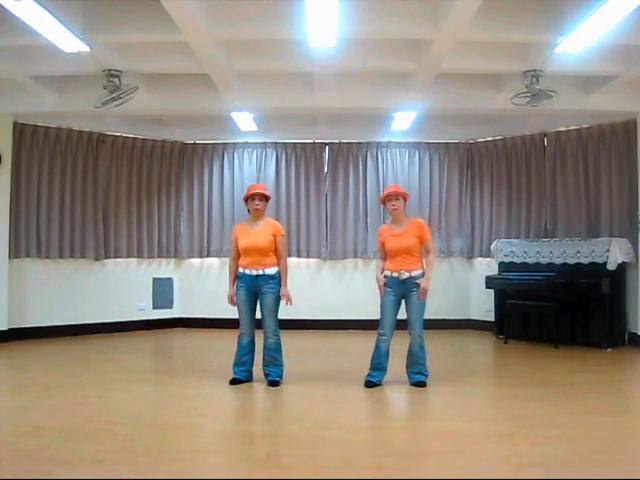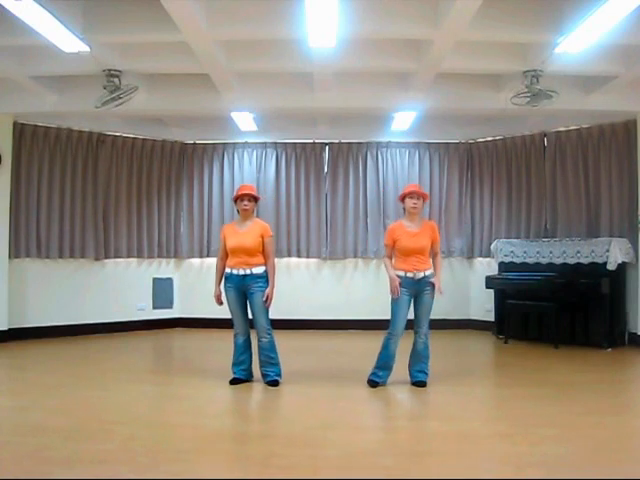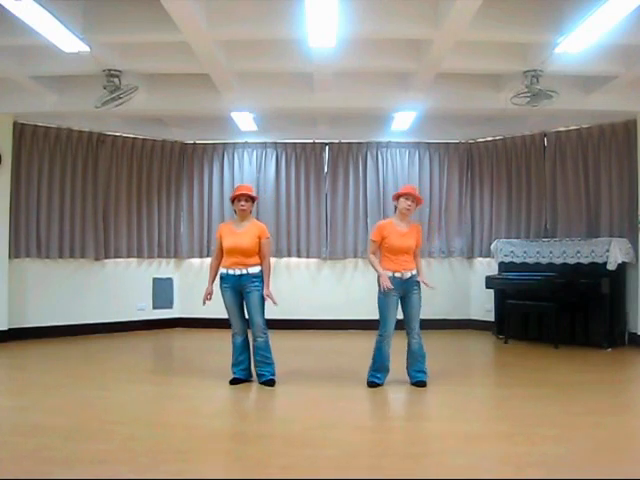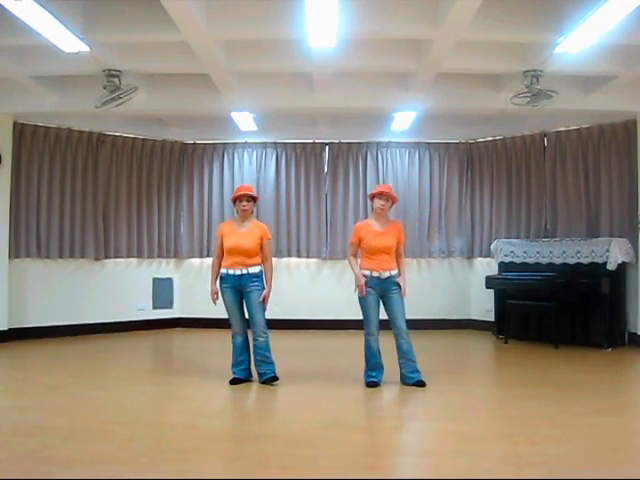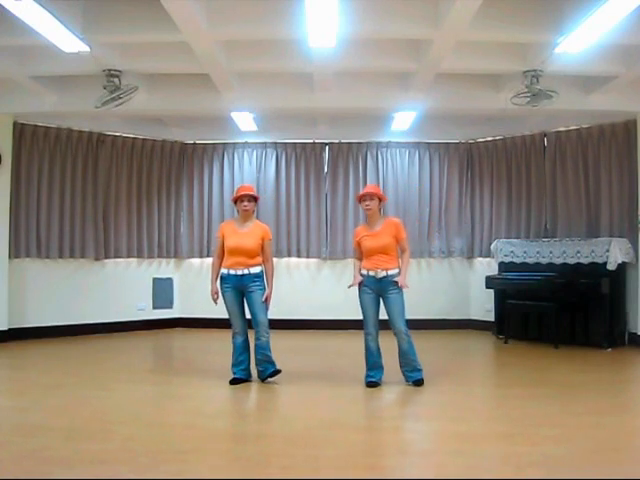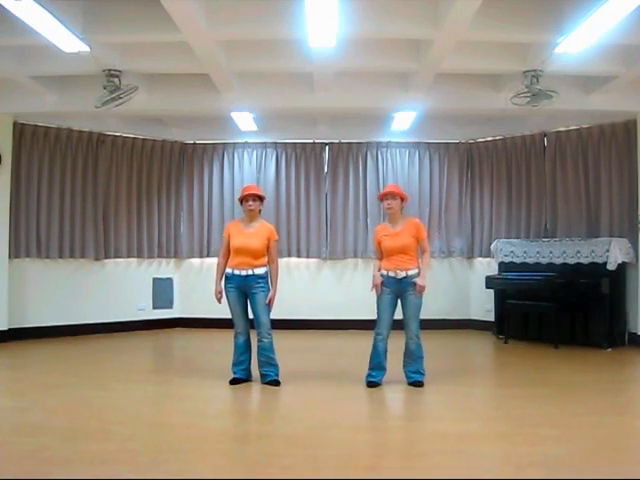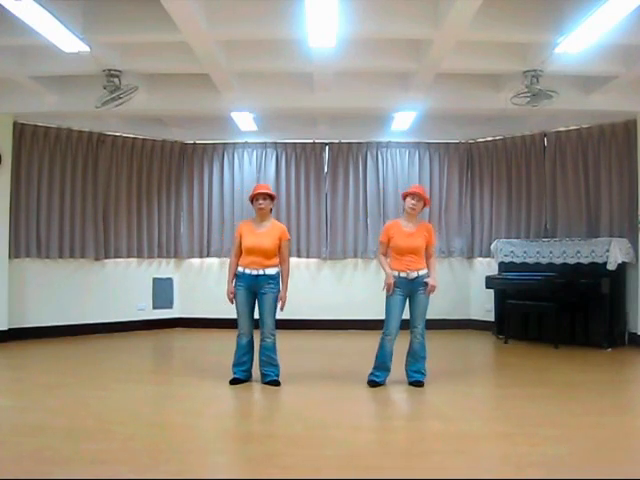
dt=0.5s
person 1, frame 1
left shoulder: (418, 225)
right shoulder: (383, 231)
left elbow: (430, 253)
left wrist: (427, 277)
right wrist: (379, 274)
left hip: (415, 281)
right hip: (391, 282)
left knee: (416, 331)
right knee: (384, 331)
left ankle: (417, 374)
right ankle: (376, 375)
person 1, frame 2
left shoulder: (431, 227)
right shoulder: (394, 228)
left elbow: (436, 255)
right elbow: (387, 257)
left wrist: (437, 277)
right wrist: (391, 275)
left hip: (425, 281)
right hip: (403, 282)
left knee: (422, 331)
right knee: (396, 330)
left ankle: (419, 374)
right ankle: (380, 374)
person 1, frame 3
left shoulder: (416, 229)
right shoulder: (382, 226)
right elbow: (372, 254)
left wrist: (421, 275)
right wrist: (381, 273)
left hip: (411, 281)
right hip: (390, 282)
left knee: (414, 330)
right knee: (386, 331)
left ankle: (417, 374)
right ankle: (377, 375)
person 1, frame 4
left shoulder: (397, 227)
right shoulder: (360, 227)
left elbow: (400, 256)
right elbow: (352, 255)
left wrist: (402, 277)
right wrist: (357, 274)
left hip: (391, 281)
right hip: (369, 281)
left knee: (401, 329)
right knee: (371, 331)
left ankle: (410, 374)
right ankle: (373, 375)
person 1, frame 5
left shoulder: (394, 224)
right shoulder: (359, 231)
left elbow: (405, 251)
left wrist: (403, 275)
right wrist: (356, 274)
left hip: (391, 280)
right hip: (368, 282)
left knee: (400, 328)
right knee: (370, 330)
left ankle: (413, 373)
right ankle: (373, 374)
person 1, frame 6
left shoulder: (415, 224)
right shoulder: (380, 230)
left elbow: (425, 252)
left wrist: (422, 276)
right wrist: (375, 274)
left hip: (410, 280)
right hip: (387, 281)
left knee: (412, 330)
right knee: (381, 330)
left ankle: (415, 374)
right ankle: (375, 374)
person 1, frame 7
left shoulder: (427, 228)
right shoulder: (391, 227)
left elbow: (430, 256)
right elbow: (381, 254)
left wrist: (432, 276)
right wrist: (388, 272)
left hip: (420, 281)
right hip: (398, 282)
left knee: (418, 330)
right knee: (390, 330)
left ankle: (416, 374)
right ankle: (378, 374)
person 2, frame 1
left shoulder: (275, 227)
right shoulder: (238, 229)
left elbow: (282, 258)
right elbow: (234, 260)
left wrist: (284, 286)
right wrist: (231, 287)
left hip: (268, 279)
right hip: (244, 280)
left knee: (270, 330)
right knee: (245, 329)
left ankle: (273, 374)
right ankle: (242, 372)
person 2, frame 2
left shoulder: (263, 228)
right shoulder: (227, 229)
left elbow: (270, 259)
right elbow: (222, 259)
left wrist: (271, 286)
right wrist: (217, 285)
left hip: (256, 279)
right hip: (233, 280)
left knee: (263, 328)
right knee: (239, 329)
left ankle: (271, 373)
right ankle: (241, 372)
person 2, frame 3
left shoulder: (260, 228)
right shoulder: (223, 228)
left elbow: (265, 260)
right elbow: (216, 258)
left wrist: (267, 286)
right wrist: (210, 284)
left hip: (252, 279)
right hip: (228, 280)
left knee: (259, 328)
right knee: (237, 329)
left ankle: (265, 373)
right ankle: (241, 372)
person 2, frame 4
left shoulder: (261, 229)
right shoulder: (224, 228)
left elbow: (267, 260)
right elbow: (217, 258)
left wrist: (268, 287)
right wrist: (213, 283)
left hip: (253, 279)
right hip: (229, 280)
left knee: (259, 327)
right knee: (237, 329)
left ankle: (266, 372)
right ankle: (241, 372)
person 2, frame 5
left shoulder: (263, 229)
right shoulder: (224, 227)
left elbow: (268, 261)
right elbow: (217, 257)
left wrist: (269, 287)
right wrist: (213, 283)
left hip: (254, 279)
right hip: (229, 280)
left knee: (261, 325)
right knee: (238, 329)
left ankle: (266, 368)
right ankle: (241, 372)
person 2, frame 6
left shoulder: (269, 230)
right shoulder: (231, 227)
left elbow: (273, 262)
right elbow: (223, 257)
left wrist: (274, 288)
right wrist: (218, 283)
left hip: (258, 279)
right hip: (234, 280)
left knee: (264, 328)
right knee: (240, 329)
left ankle: (269, 374)
right ankle: (241, 372)
person 2, frame 7
left shoulder: (280, 229)
right shoulder: (243, 227)
left elbow: (284, 262)
right elbow: (235, 257)
left wrist: (284, 289)
right wrist: (230, 283)
left hip: (269, 280)
right hip: (244, 279)
left knee: (268, 330)
right knee: (244, 329)
left ankle: (270, 374)
right ankle: (241, 372)
